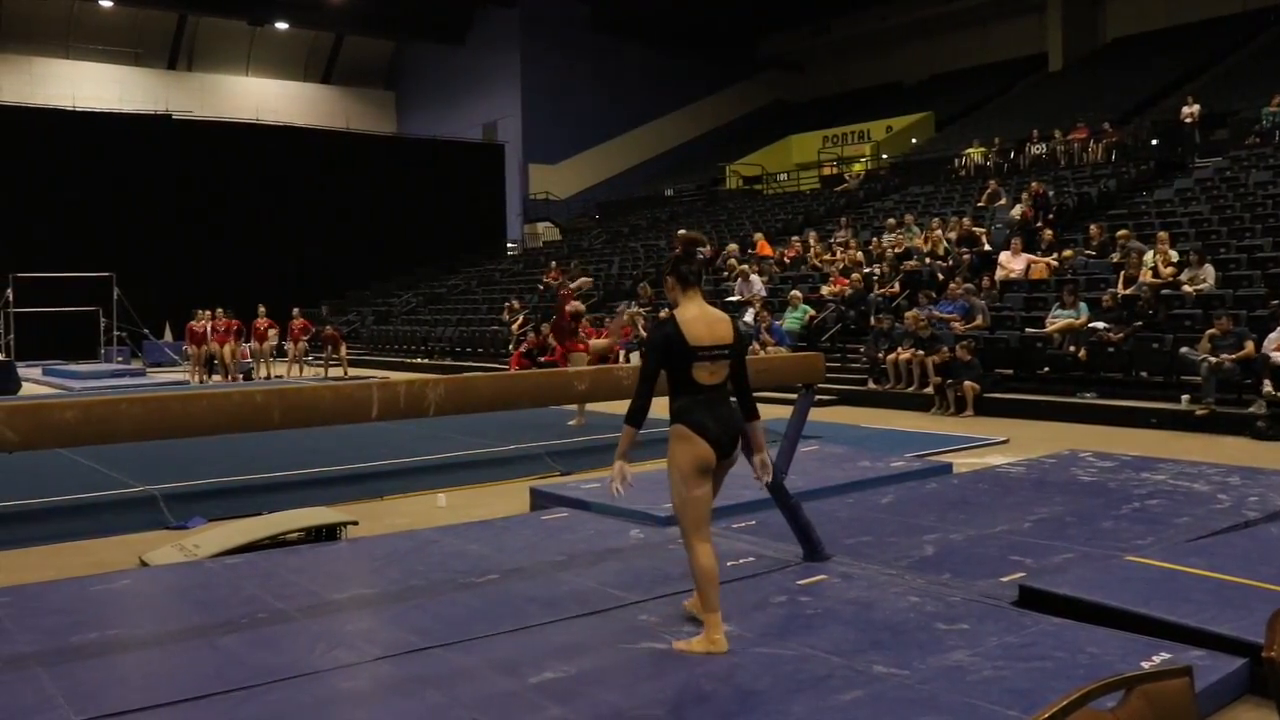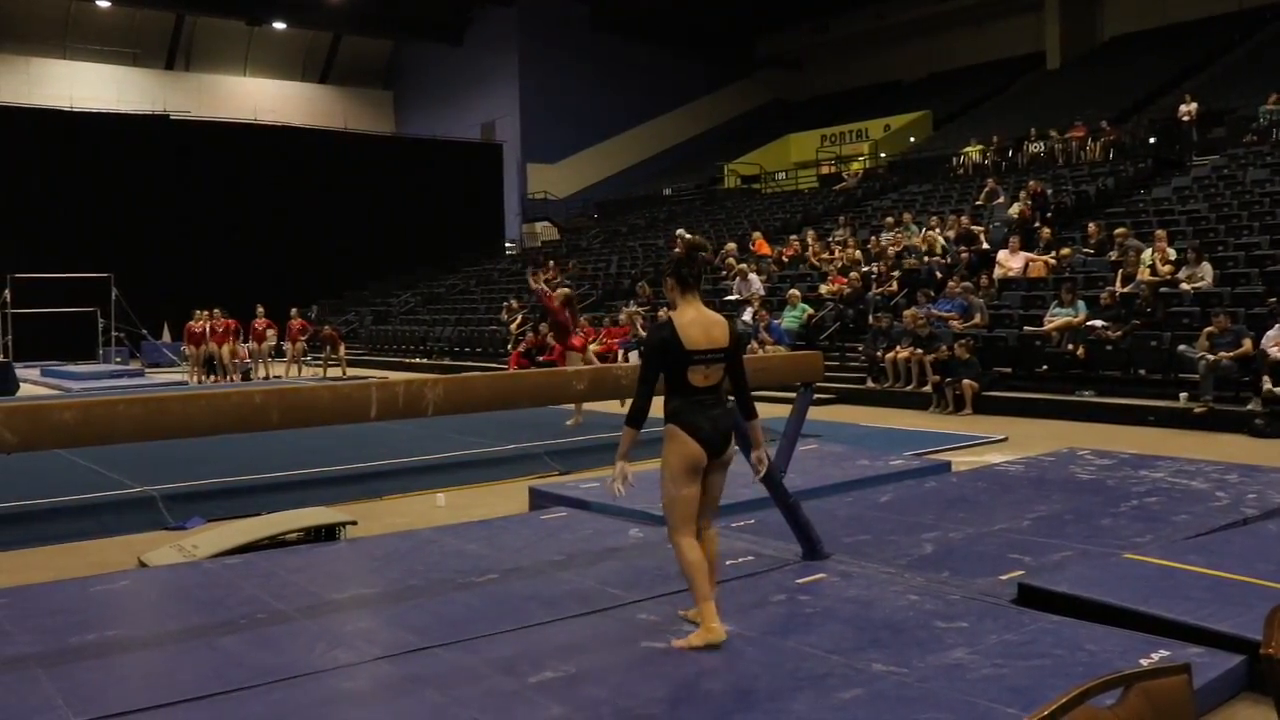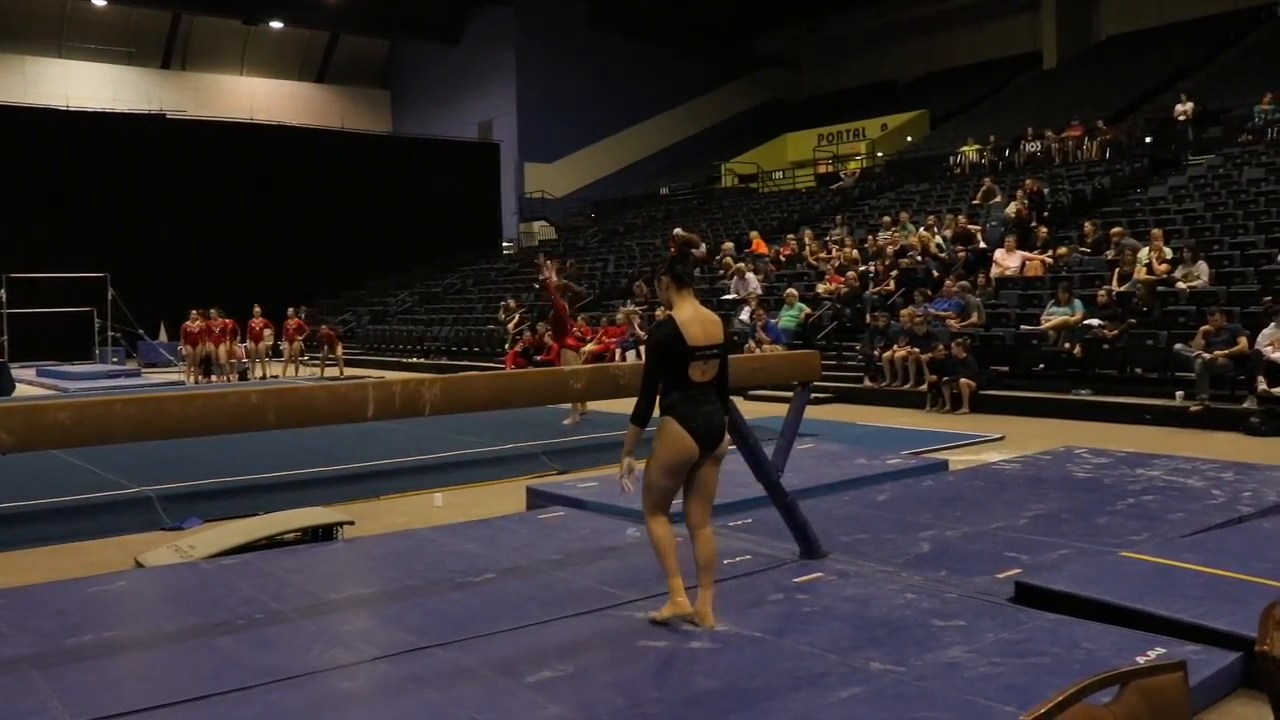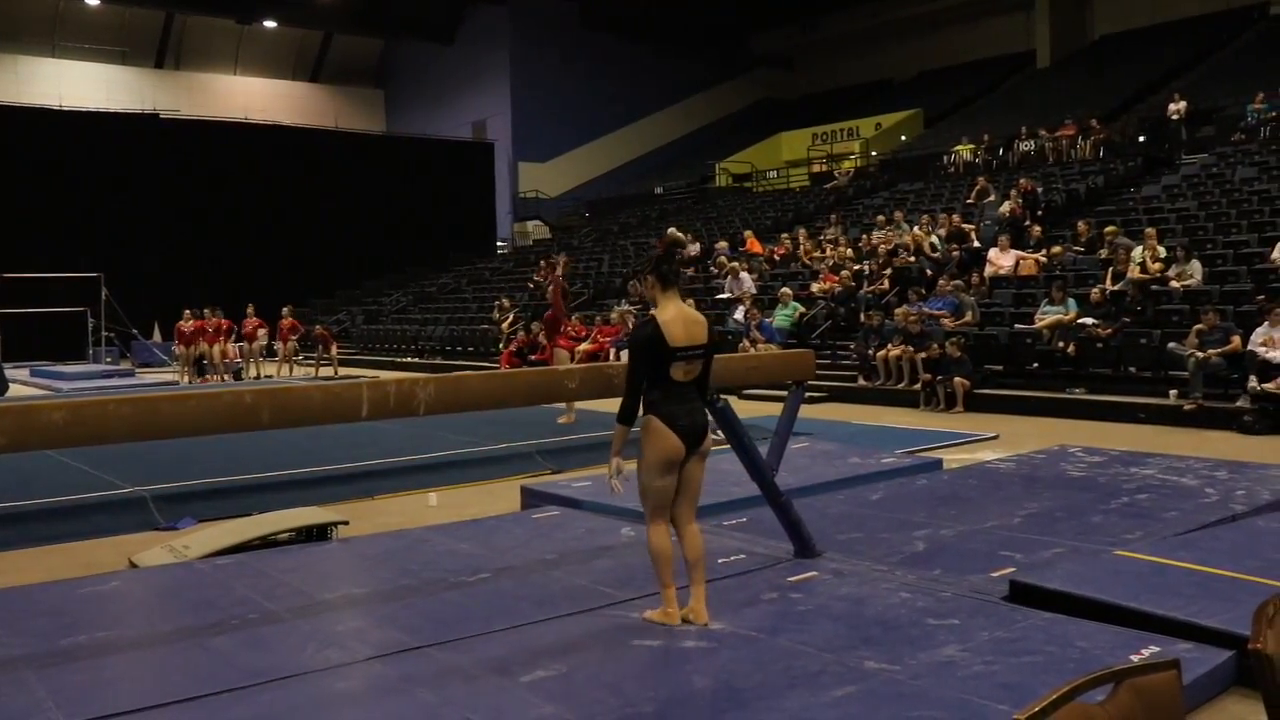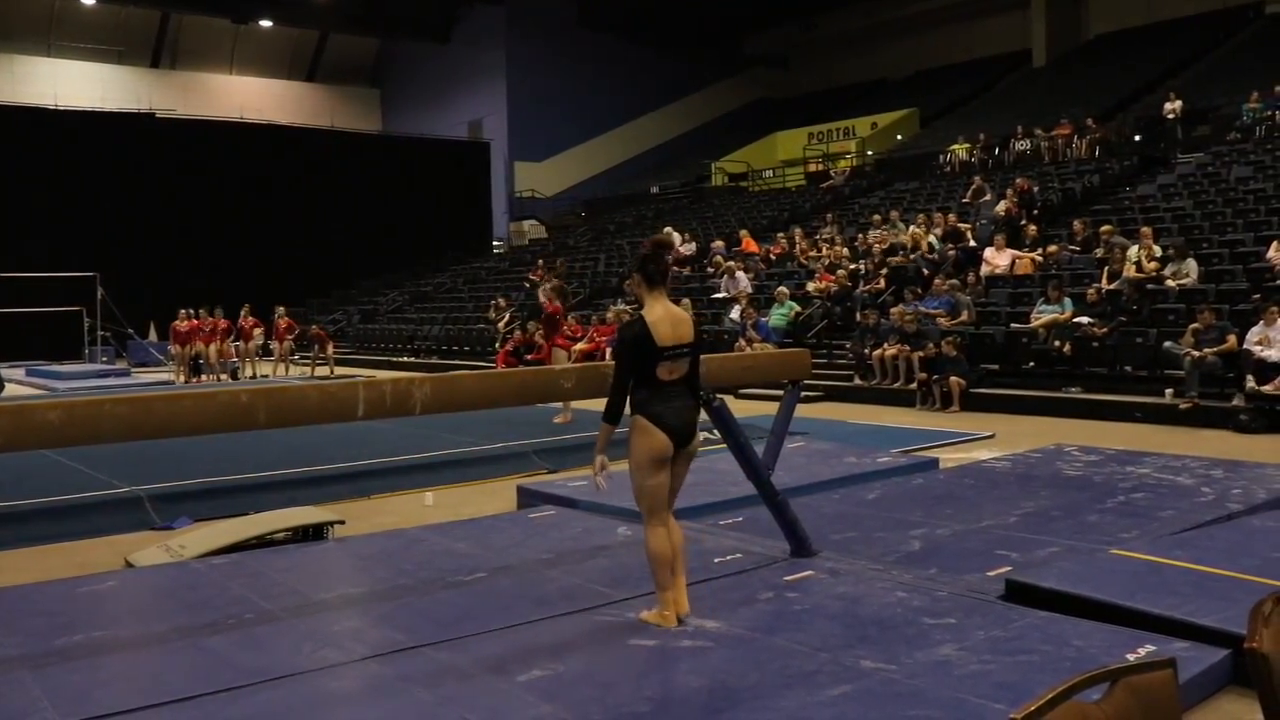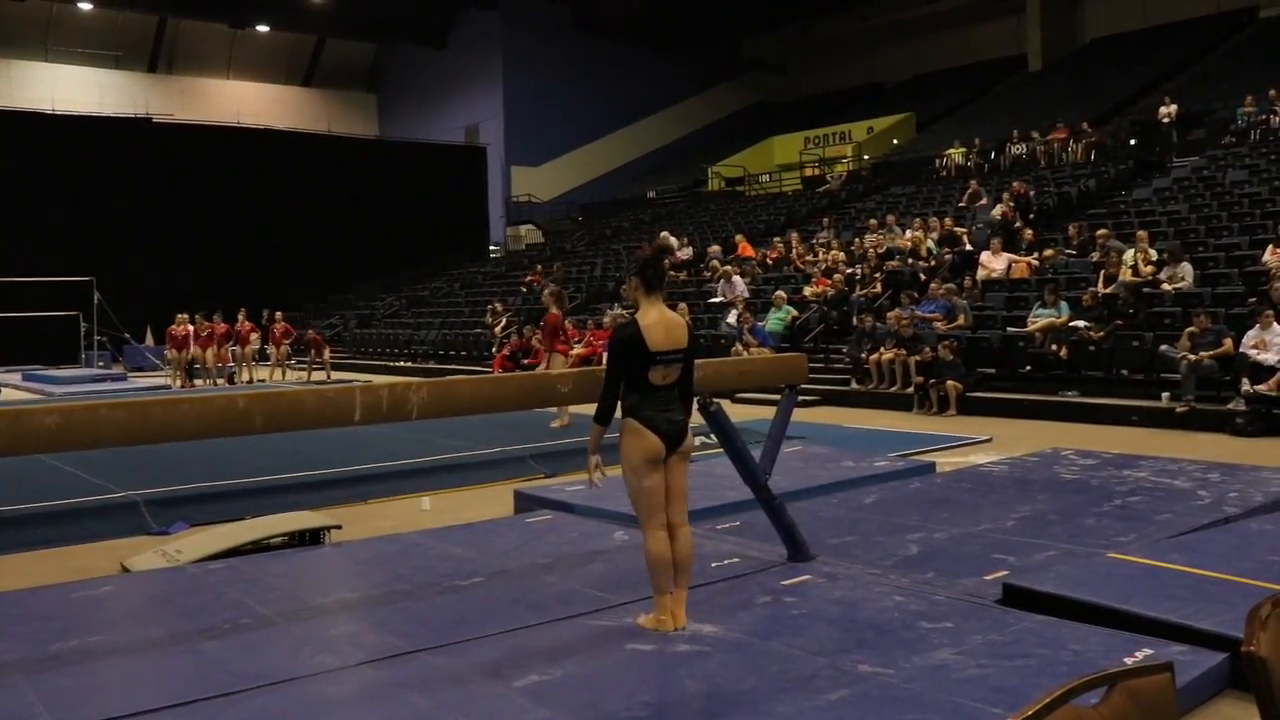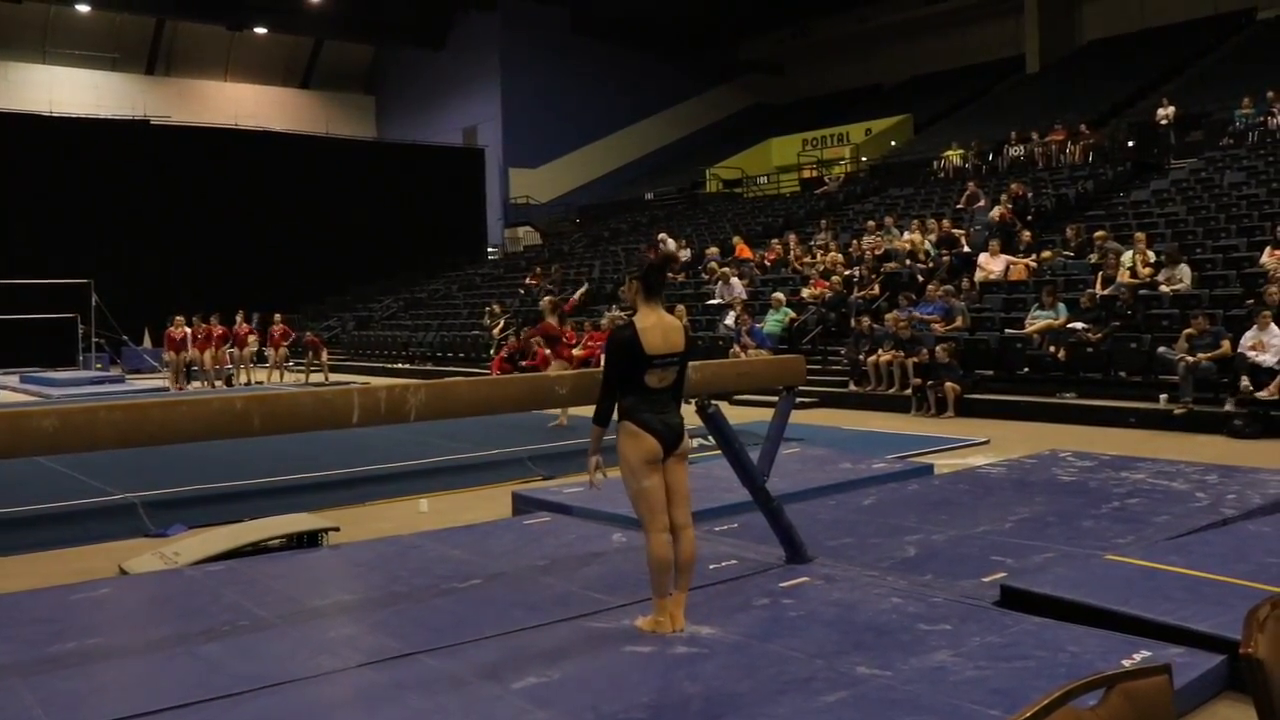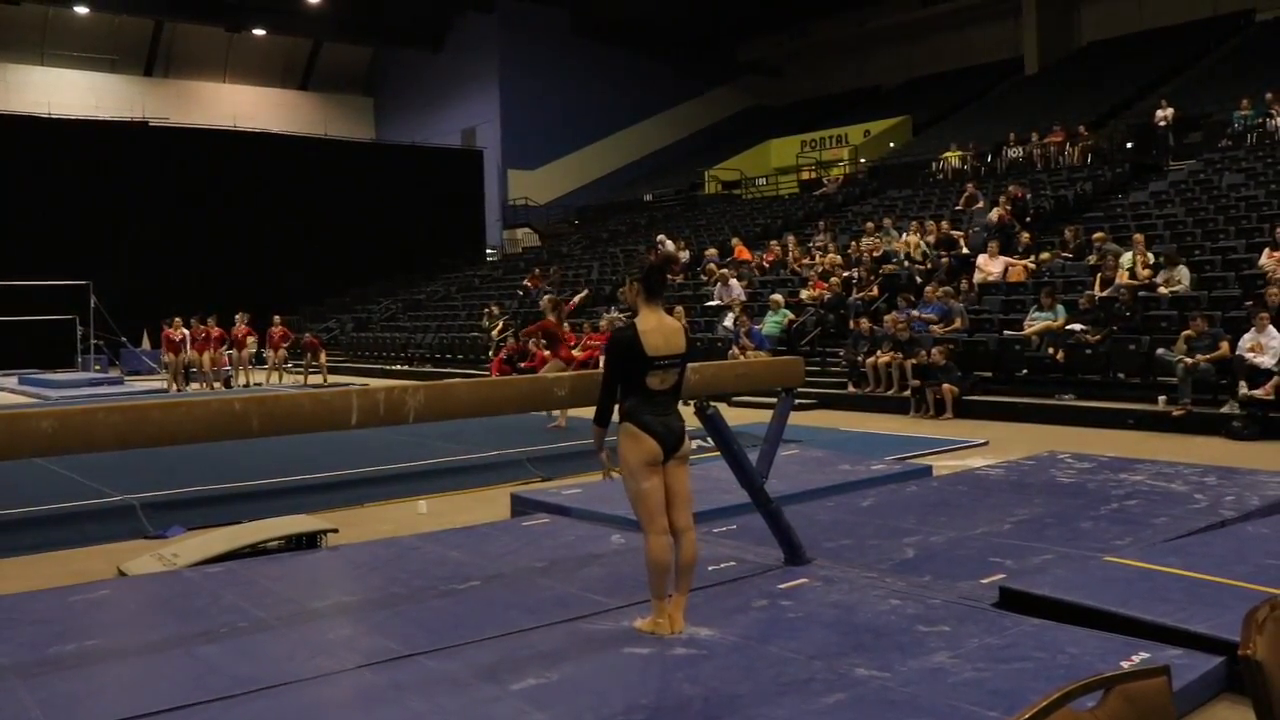
dt=0.3s
person 1, frame 1
left shoulder: (666, 330)
right shoulder: (729, 324)
left elbow: (643, 397)
right elbow: (744, 391)
left wrist: (621, 457)
right wrist: (759, 448)
left hip: (692, 434)
right hip: (728, 430)
left knee: (697, 535)
right knee: (697, 522)
left ankle: (713, 634)
right ankle: (704, 602)
person 1, frame 2
left shoulder: (663, 332)
right shoulder: (726, 327)
left elbow: (643, 399)
right elbow: (742, 390)
left wrist: (621, 457)
right wrist: (758, 444)
left hip: (685, 434)
right hip: (721, 431)
left knee: (682, 533)
right knee: (704, 525)
left ankle: (710, 624)
right ankle: (705, 608)
person 1, frame 3
left shoulder: (665, 330)
right shoulder: (717, 323)
left elbow: (649, 395)
left wrist: (628, 452)
left hip: (680, 428)
right hip: (715, 426)
left knee: (655, 511)
right knee: (701, 521)
left ankle: (677, 599)
right ankle: (705, 607)
person 1, frame 4
left shoulder: (648, 329)
right shoulder: (703, 323)
left elbow: (633, 396)
left wrist: (616, 453)
left hip: (664, 428)
right hip: (698, 425)
left knee: (657, 519)
right knee: (687, 518)
left ankle: (669, 607)
right ankle: (698, 605)
person 1, frame 5
left shoulder: (634, 330)
right shoulder: (690, 323)
left elbow: (619, 393)
left wrist: (600, 450)
left hip: (652, 427)
right hip: (686, 422)
left knee: (654, 521)
right knee: (667, 513)
left ankle: (665, 609)
right ankle: (680, 598)
person 1, frame 6
left shoulder: (627, 332)
right shoulder: (684, 327)
left elbow: (610, 395)
left wrist: (593, 449)
left hip: (643, 430)
right hip: (678, 427)
left knee: (653, 525)
right knee: (679, 521)
left ankle: (662, 614)
right ankle: (680, 608)
person 1, frame 7
left shoulder: (623, 335)
right shoulder: (681, 331)
left elbow: (609, 396)
left wrist: (594, 449)
left hip: (640, 432)
right hip: (675, 428)
left knee: (657, 527)
right knee: (682, 523)
left ankle: (661, 615)
right ankle: (678, 610)
person 1, frame 8
left shoulder: (624, 336)
right shoulder: (681, 332)
left elbow: (609, 396)
left wrist: (599, 446)
left hip: (640, 434)
right hip: (675, 429)
left knee: (656, 530)
right knee: (683, 525)
left ankle: (660, 617)
right ankle: (677, 611)
